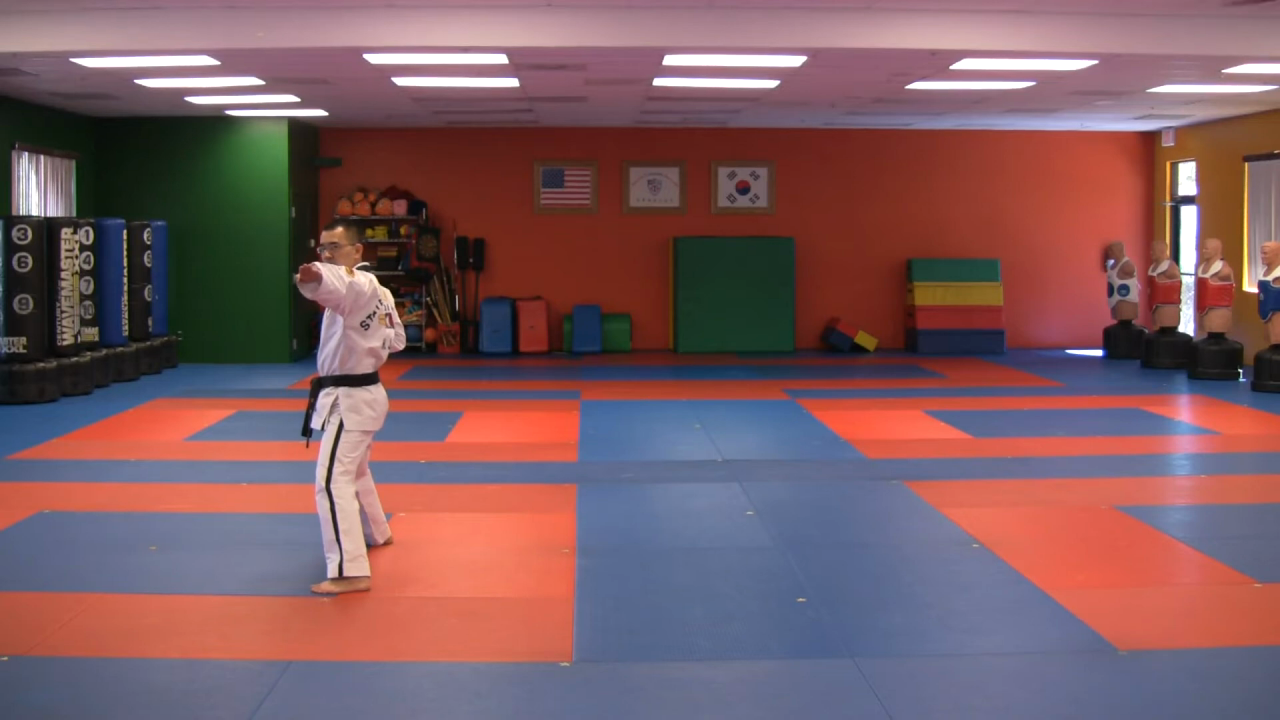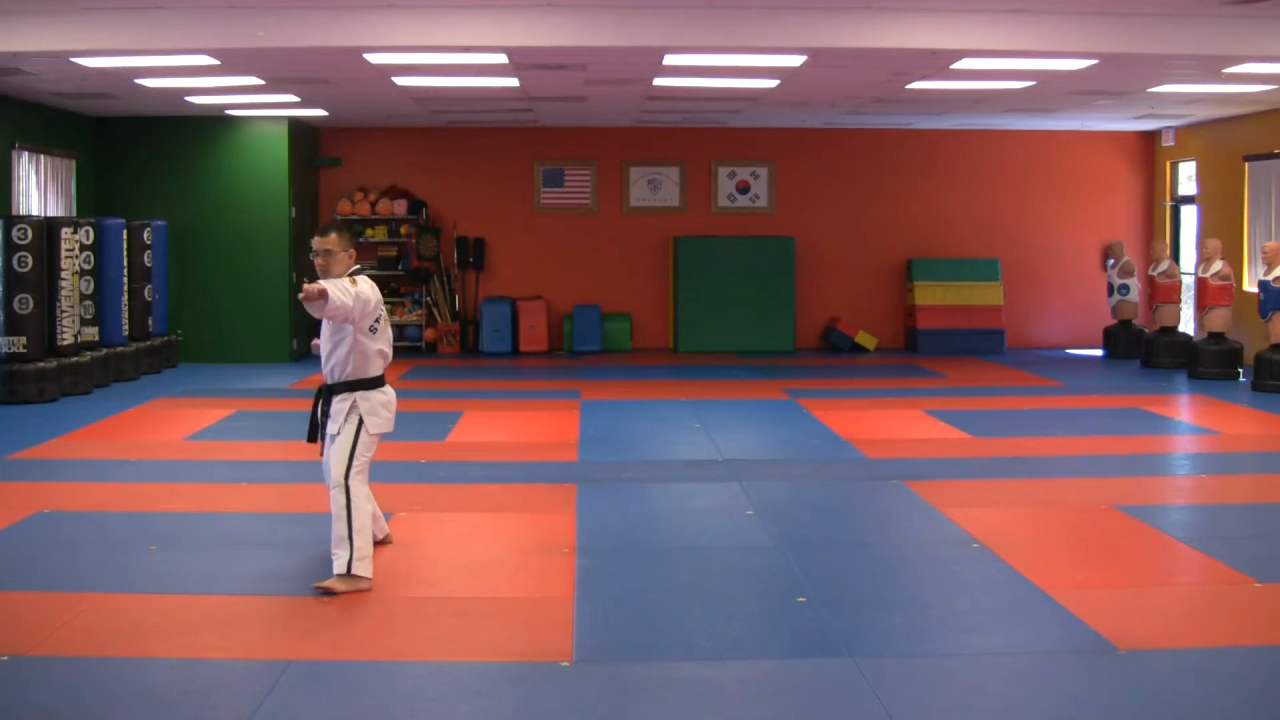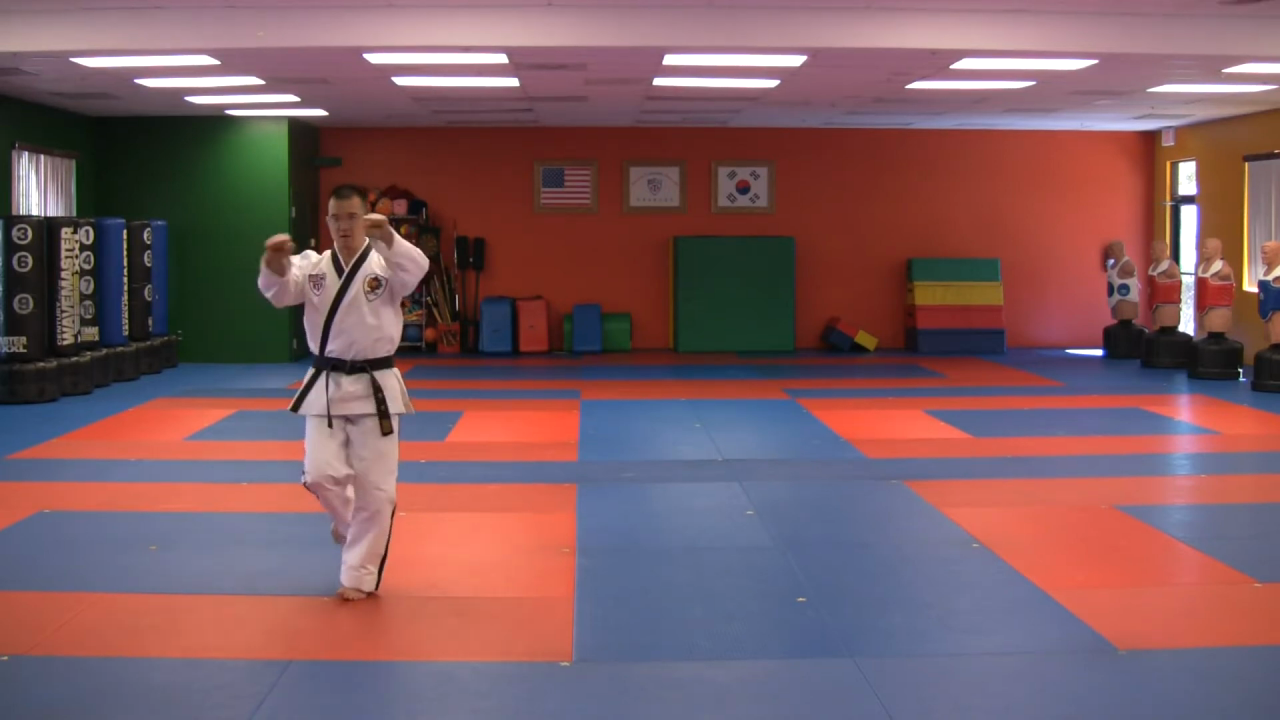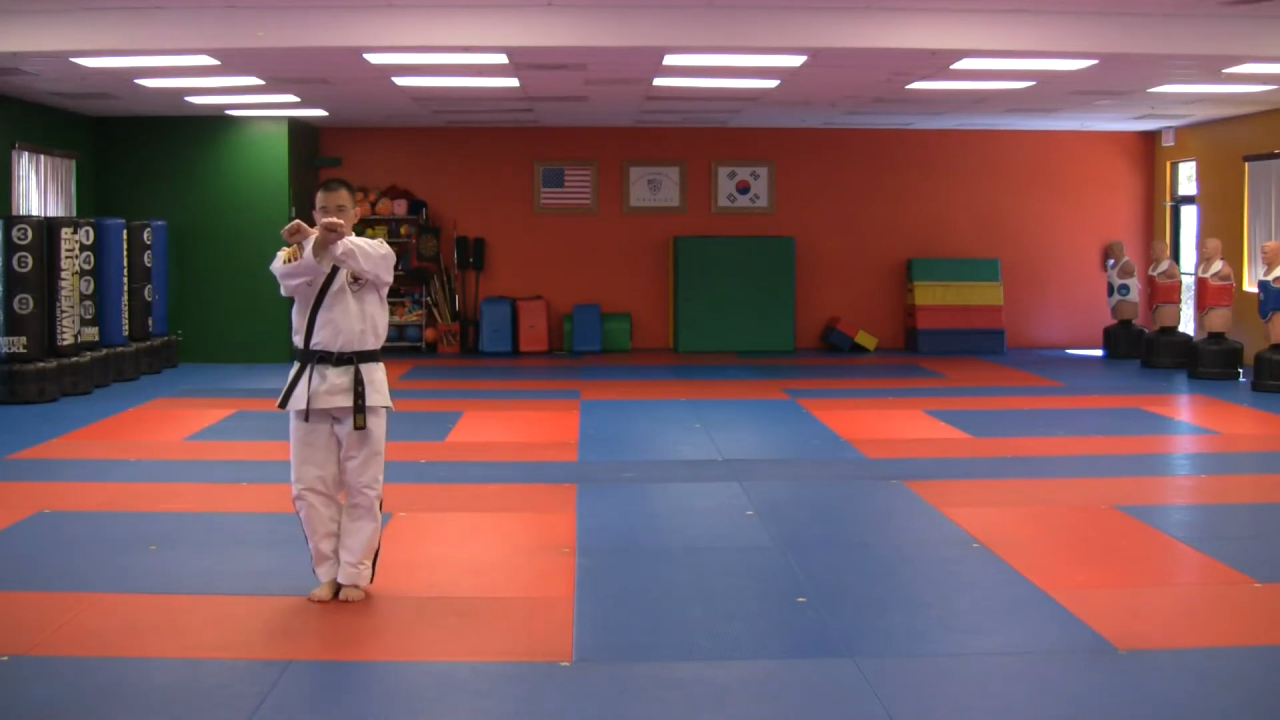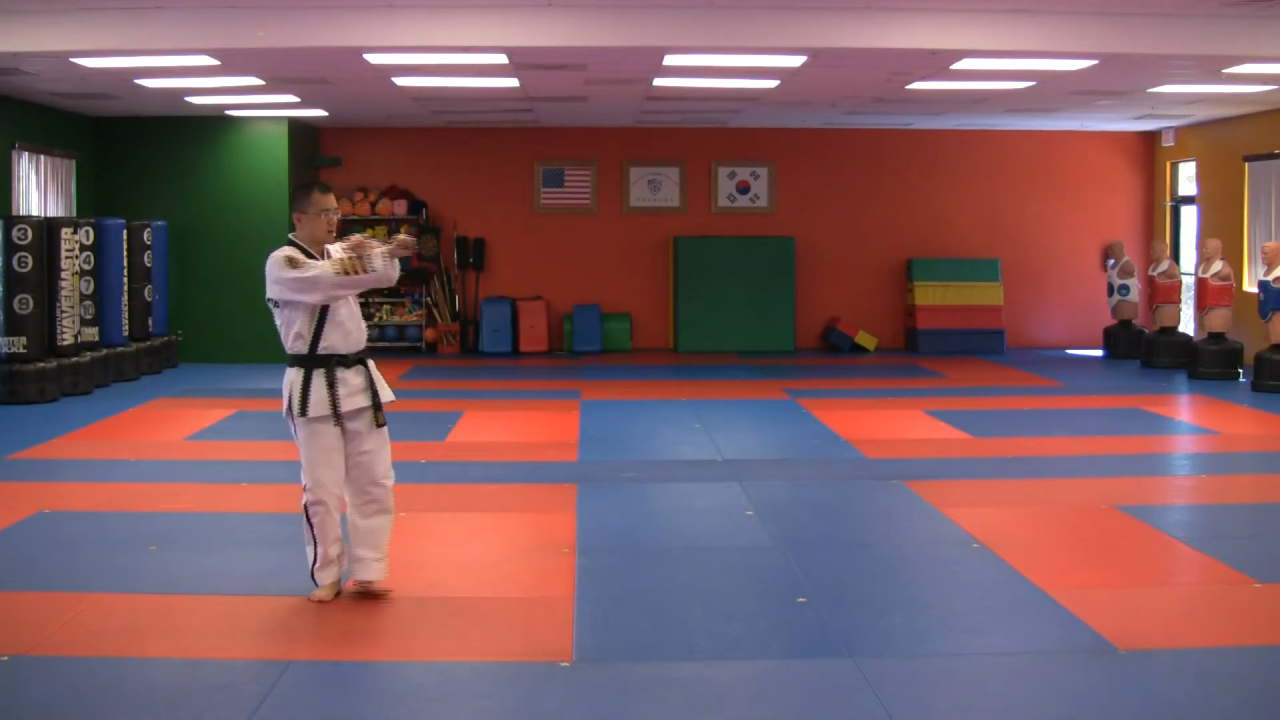
dt=1s
person 1, frame 1
left shoulder: (359, 283)
right shoulder: (376, 290)
left elbow: (337, 283)
right elbow: (396, 338)
left wrist: (315, 276)
right wrist: (364, 339)
left hip: (349, 397)
right hip: (362, 392)
left knee: (332, 479)
right knee: (353, 470)
left ankle: (350, 571)
right ankle: (376, 532)
person 1, frame 2
left shoulder: (359, 288)
right shoulder: (357, 287)
left elbow: (342, 299)
left wrist: (320, 294)
right wrist: (330, 346)
left hip: (361, 401)
right hip: (347, 399)
left knee: (344, 477)
right knee: (339, 470)
left ankle: (354, 571)
right ankle: (375, 531)
person 1, frame 3
left shoulder: (385, 262)
right shoulder: (312, 265)
left elbow: (414, 269)
right elbow: (280, 288)
left wrist: (387, 237)
right wrist: (275, 261)
left hip: (375, 388)
right hip: (326, 386)
left knee: (377, 487)
right knee: (320, 474)
left ankle: (360, 576)
right ankle: (349, 518)
person 1, frame 4
left shoulder: (376, 254)
right shoulder: (300, 255)
left elbow: (365, 260)
right elbow: (287, 272)
left wrist: (327, 240)
right wrist: (316, 244)
left hip: (361, 381)
right hip: (312, 381)
left knee: (363, 485)
right knee: (311, 485)
left ankle: (354, 574)
right ankle: (328, 573)
person 1, frame 5
left shoulder: (342, 252)
right shoulder: (283, 263)
left elbow: (382, 272)
right elbow: (325, 281)
left wrist: (385, 251)
right wrist: (369, 256)
left hip: (358, 380)
right hip: (314, 387)
left knee: (375, 481)
right knee: (322, 488)
left ankle: (368, 570)
right ankle: (326, 576)
